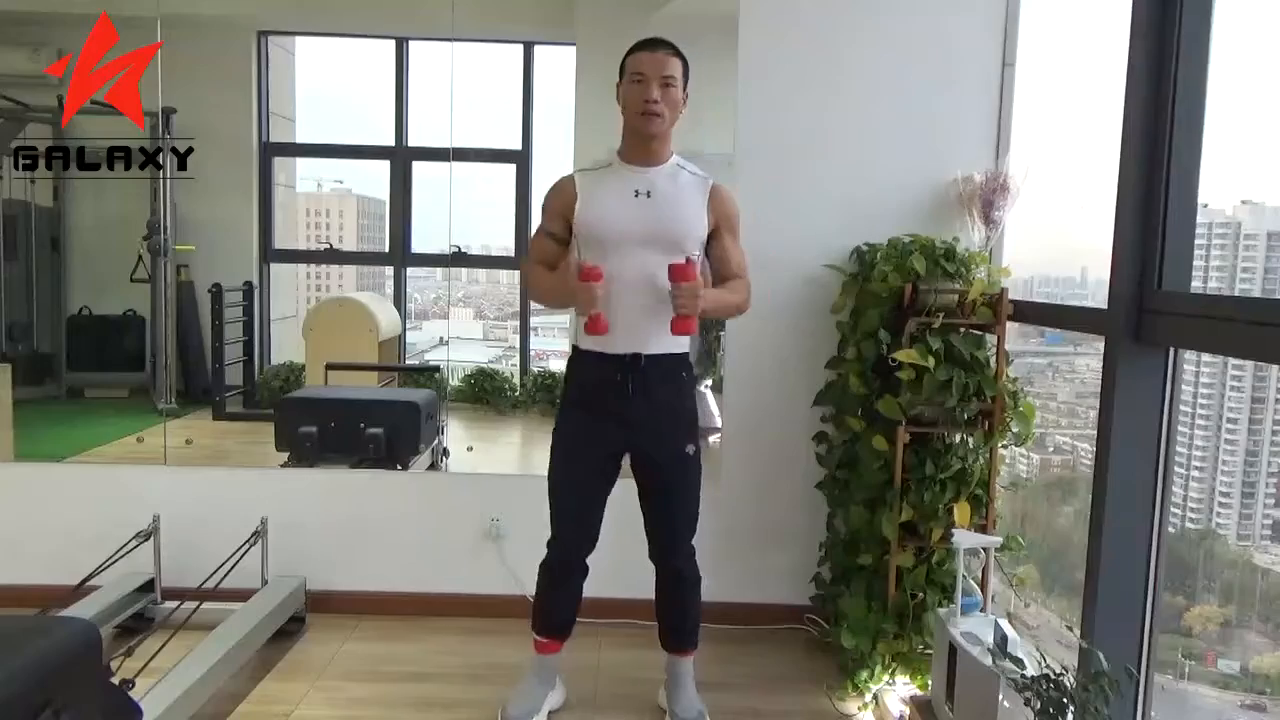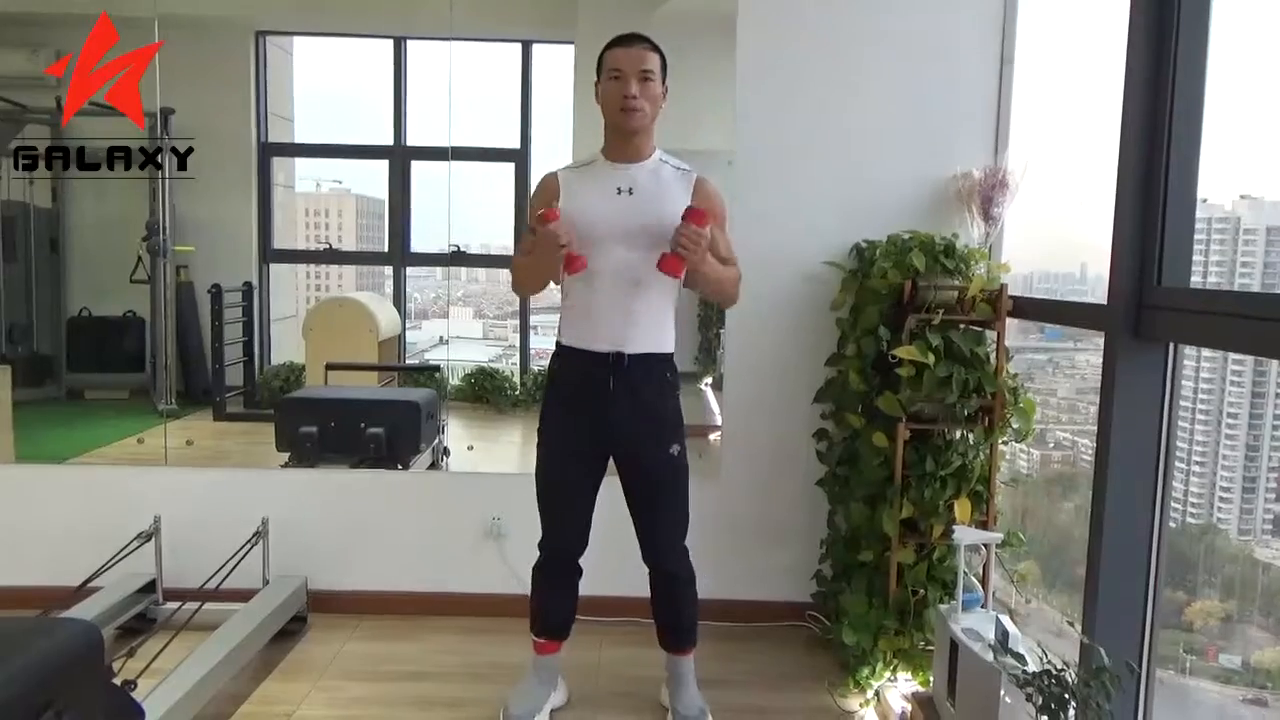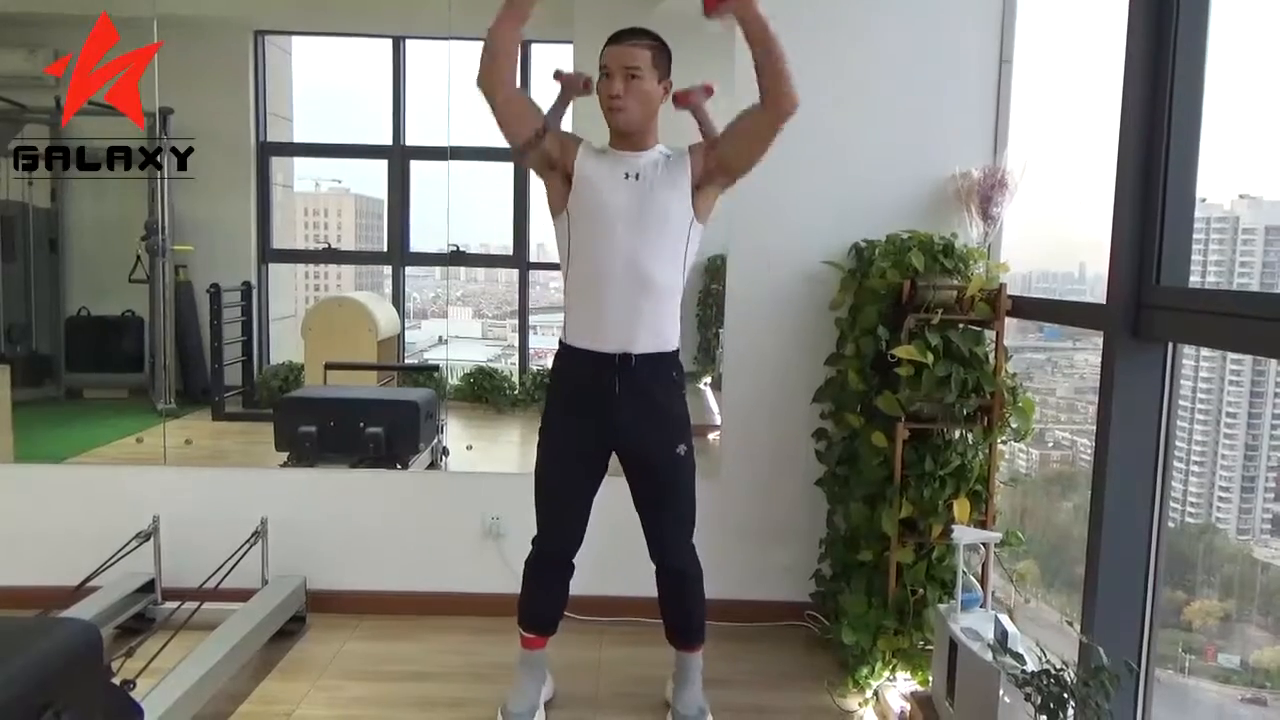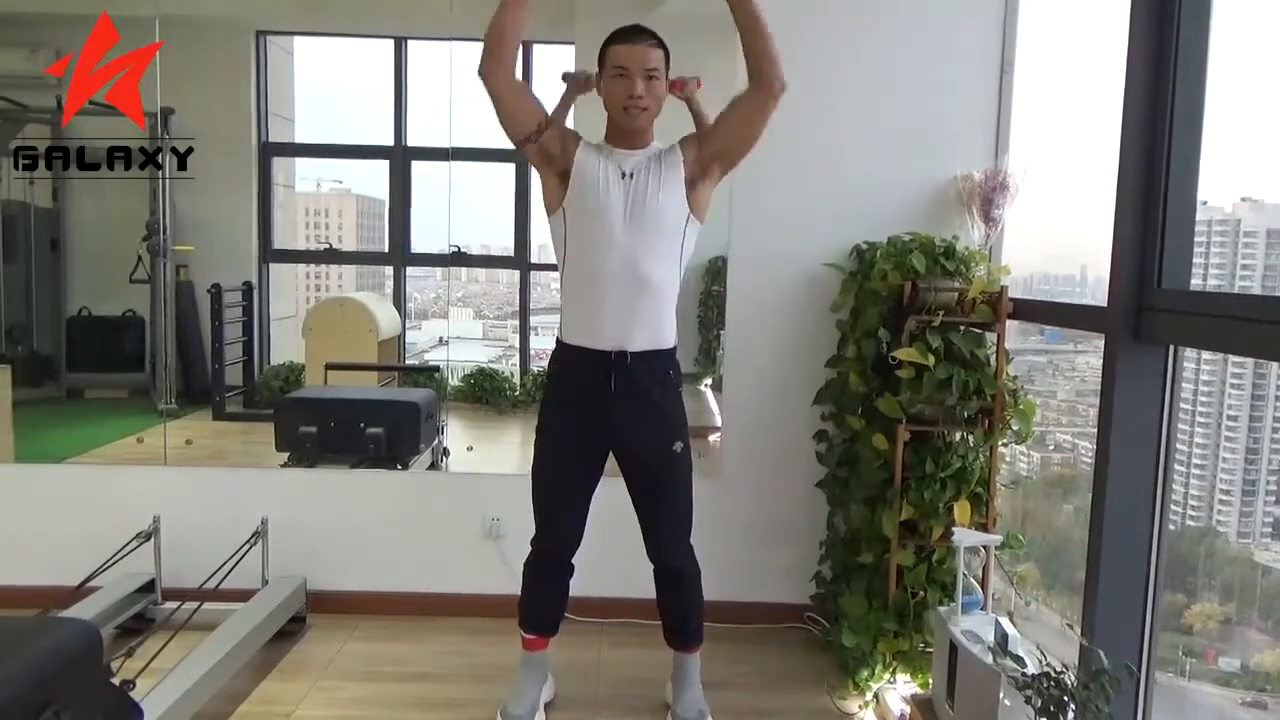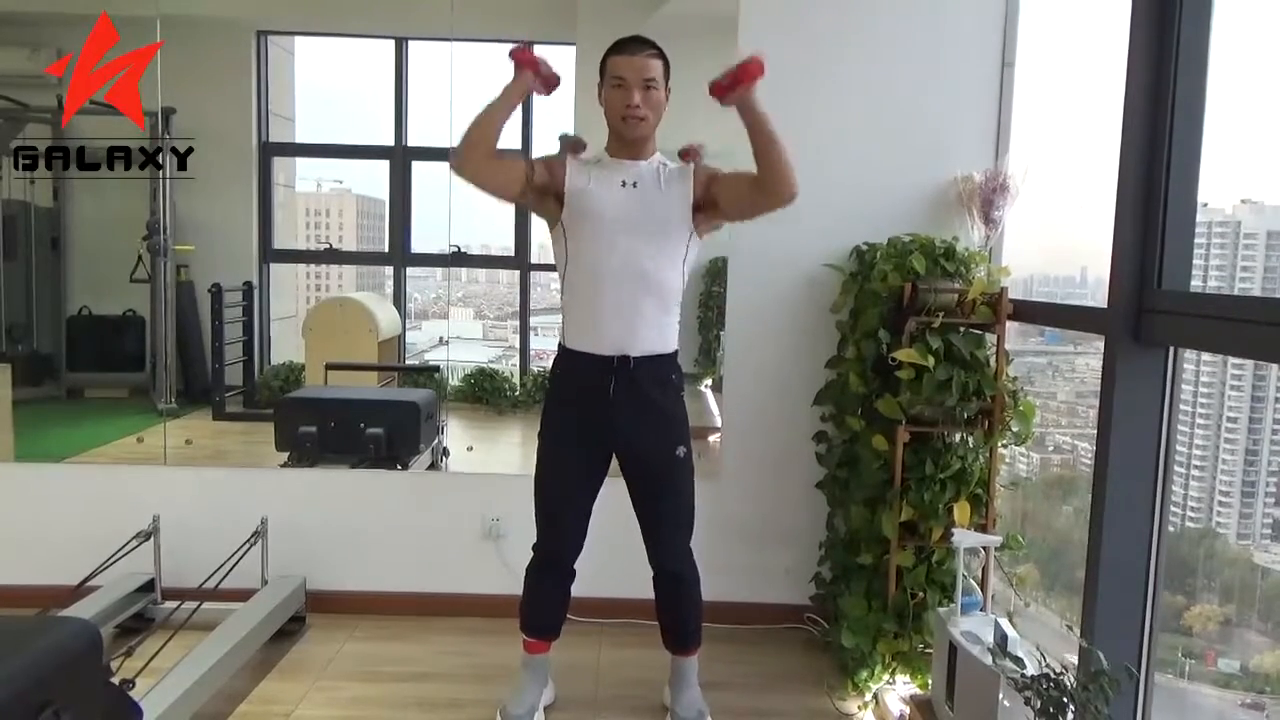
dt=0.5s
person 1, frame 1
left shoulder: (710, 196)
right shoulder: (573, 191)
left elbow: (740, 291)
right elbow: (534, 273)
left wrist: (705, 298)
right wrist: (569, 289)
left hip: (668, 384)
right hip: (591, 381)
left knee: (674, 547)
right knee: (569, 540)
person 1, frame 2
left shoulder: (694, 190)
right shoulder: (559, 188)
left elbow: (730, 292)
right elbow: (523, 285)
left wrist: (701, 258)
right wrist: (542, 252)
left hip: (650, 382)
right hip: (575, 378)
left knee: (666, 547)
right knee: (560, 542)
person 1, frame 3
left shoulder: (699, 169)
right shoulder: (567, 162)
left elbow: (782, 103)
right elbow: (494, 85)
left hip: (655, 380)
right hip: (578, 376)
left knee: (674, 546)
right knee: (554, 539)
person 1, frame 4
left shoulder: (691, 163)
right shoulder: (565, 159)
left elbow: (767, 88)
right elbow: (497, 74)
left hip: (652, 377)
right hip: (575, 374)
left knee: (671, 544)
right knee: (553, 539)
person 1, frame 5
left shoulder: (694, 183)
right shoulder: (562, 176)
left elbow: (780, 191)
right elbow: (470, 164)
left wrist: (748, 106)
right wrist: (517, 91)
left hip: (655, 383)
right hip: (577, 380)
left knee: (672, 550)
right knee: (555, 544)
